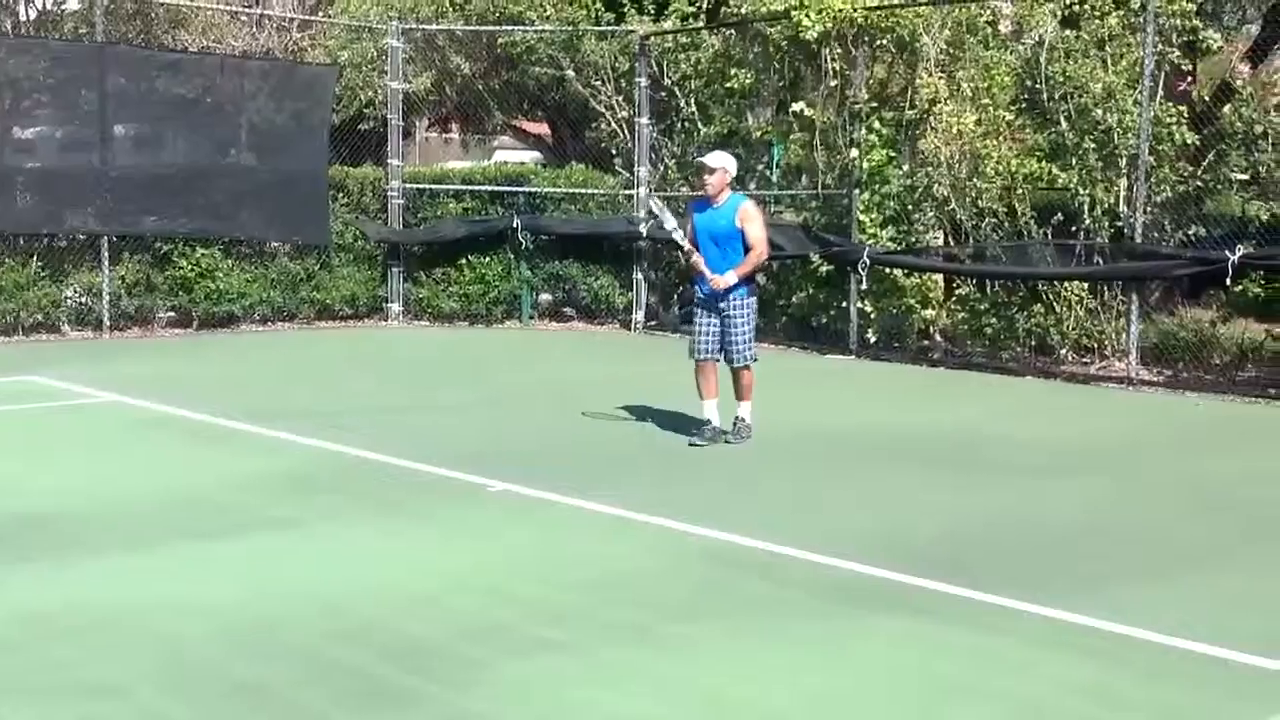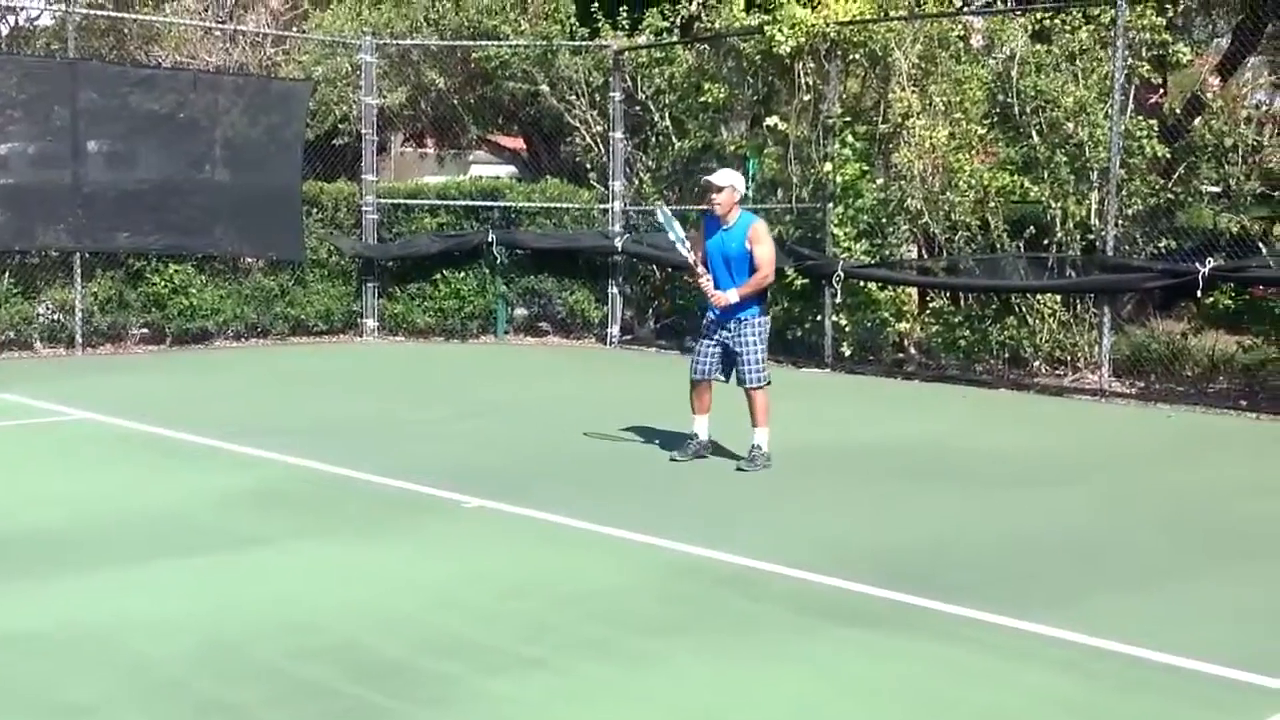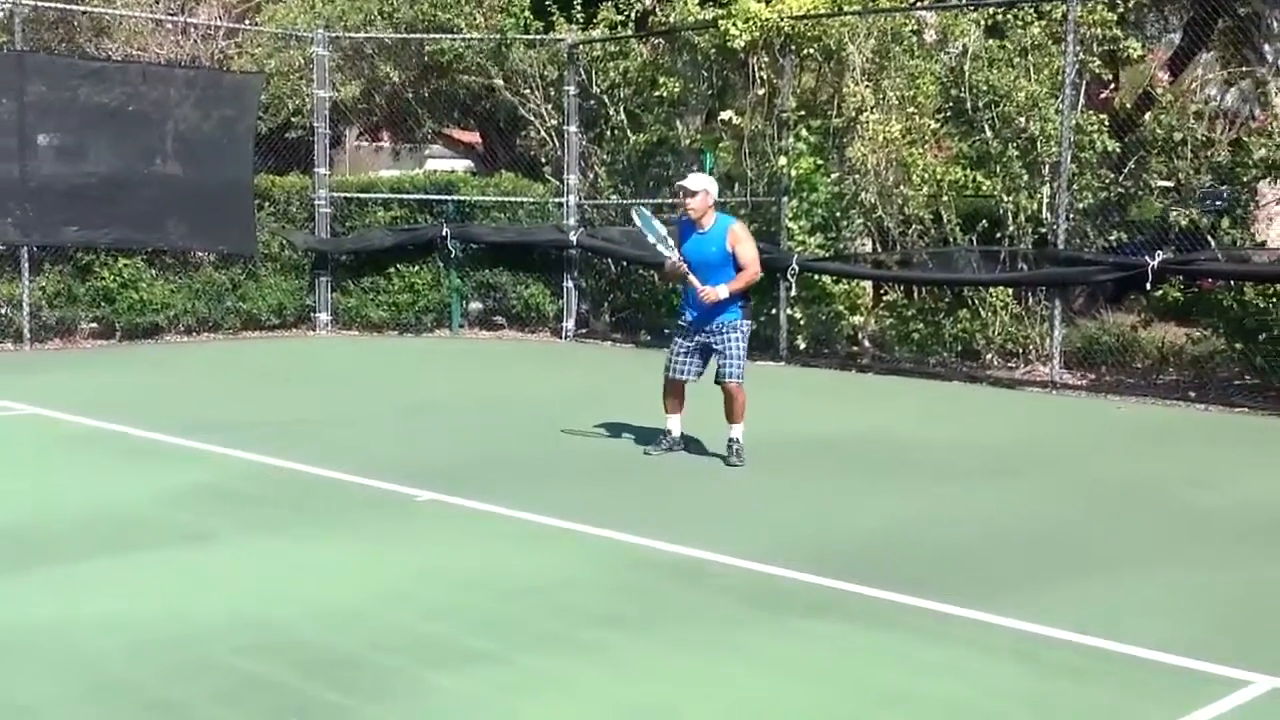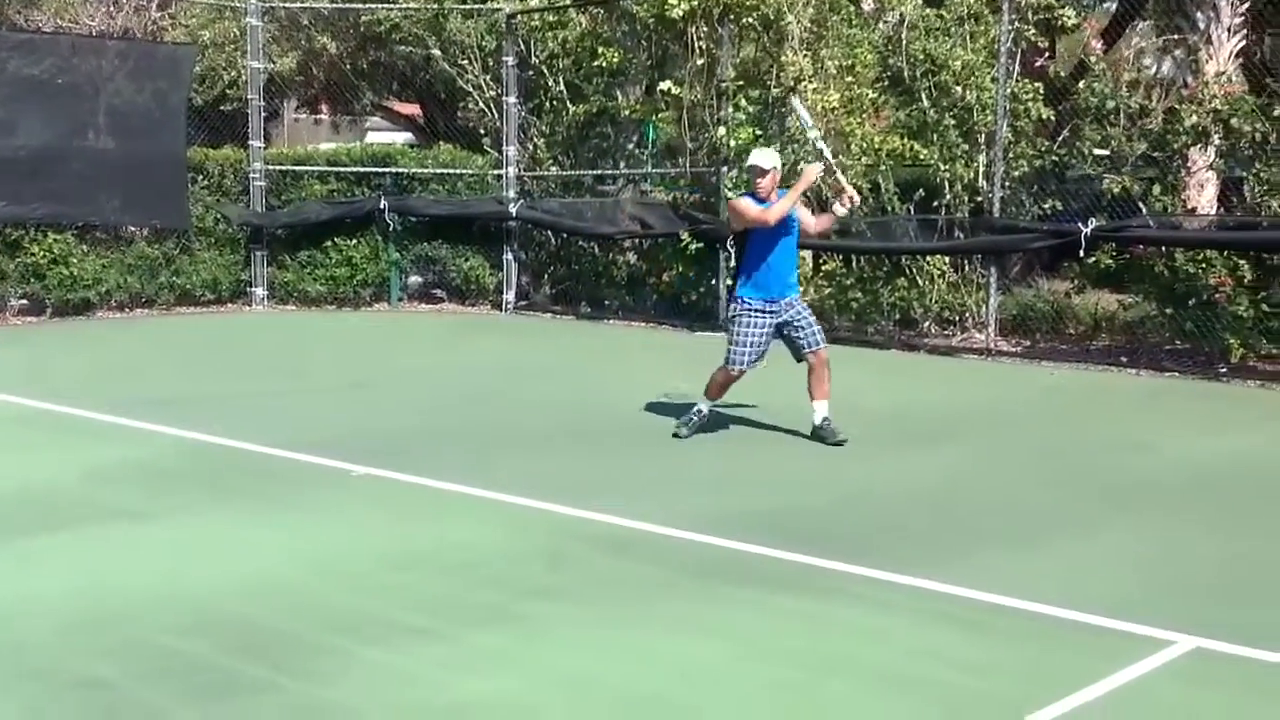
dt=0.7s
person 1, frame 1
left shoulder: (745, 208)
right shoulder: (697, 208)
left elbow: (760, 252)
right elbow: (690, 245)
left wrist: (730, 277)
right wrist: (693, 258)
left hip: (738, 296)
right hip: (705, 295)
left knee: (740, 362)
right knee: (703, 358)
left ankle: (743, 420)
right ankle: (713, 424)
person 1, frame 2
left shoulder: (755, 227)
right shoulder: (707, 225)
left elbow: (766, 274)
right elbow: (698, 263)
left wrist: (732, 295)
right wrist: (702, 277)
left hip: (749, 317)
right hip: (716, 316)
left knee: (753, 383)
right knee: (700, 377)
left ankle: (761, 448)
right ankle: (700, 439)
person 1, frame 3
left shoulder: (733, 229)
right shoulder: (681, 229)
left elbow: (753, 271)
right elbow: (669, 274)
left wrist: (722, 290)
right wrist: (676, 270)
left hip: (730, 320)
right hip: (692, 320)
left knee: (731, 382)
right knee: (673, 378)
left ankle: (735, 440)
right ankle: (673, 434)
person 1, frame 4
left shoulder: (789, 199)
right shoulder: (741, 204)
left elbow: (814, 228)
right elbow: (769, 218)
left wrist: (839, 208)
right wrist: (802, 184)
left hip: (789, 299)
right hip: (751, 303)
left knee: (818, 356)
right knee: (734, 369)
left ankle: (821, 421)
right ankle: (701, 411)
